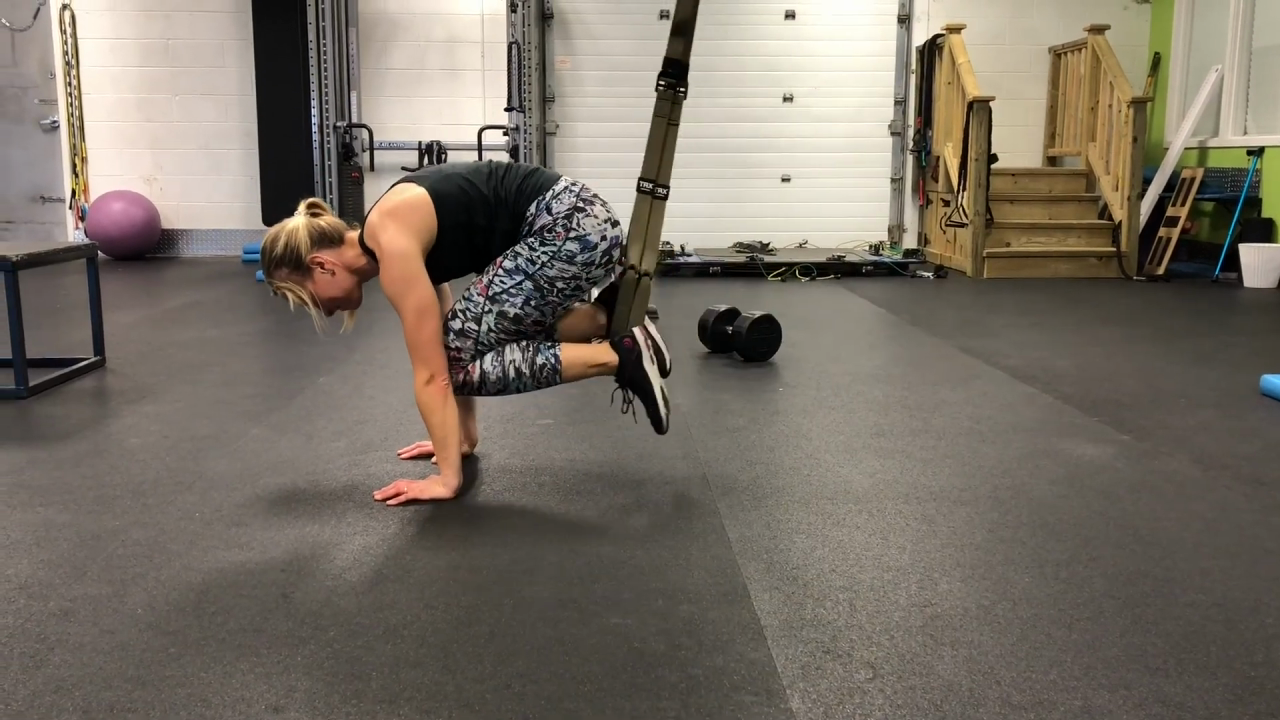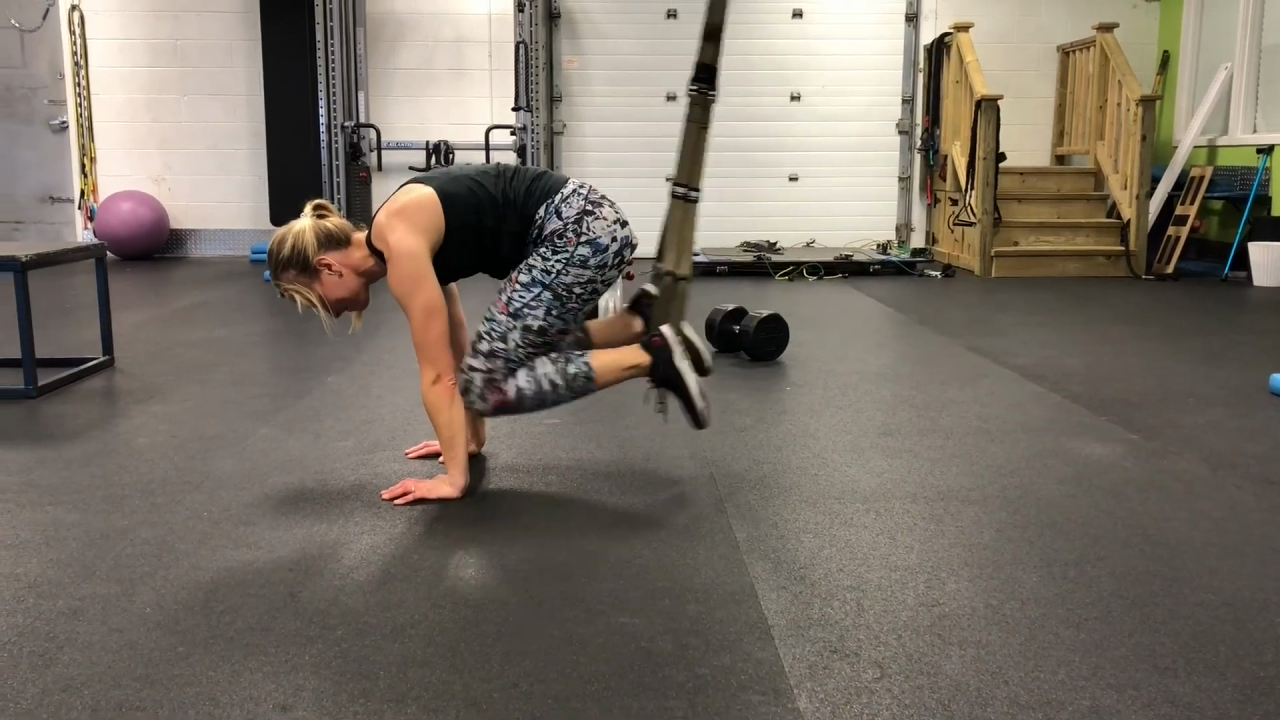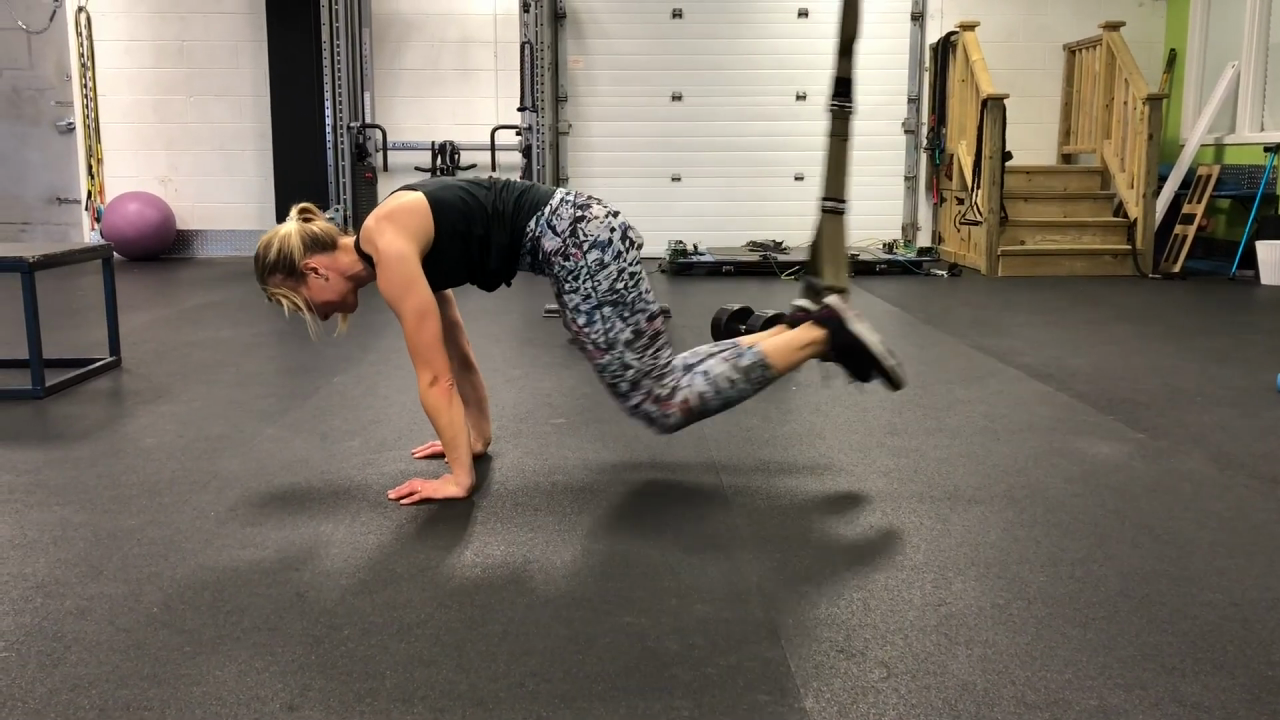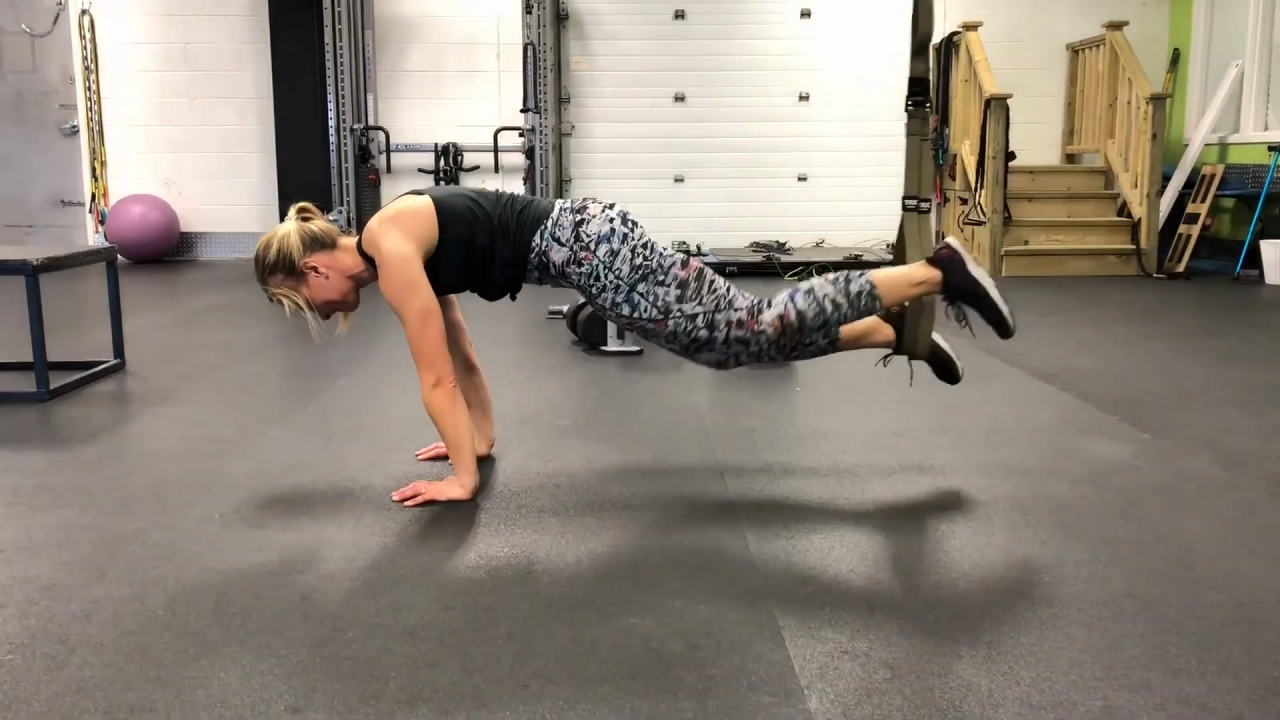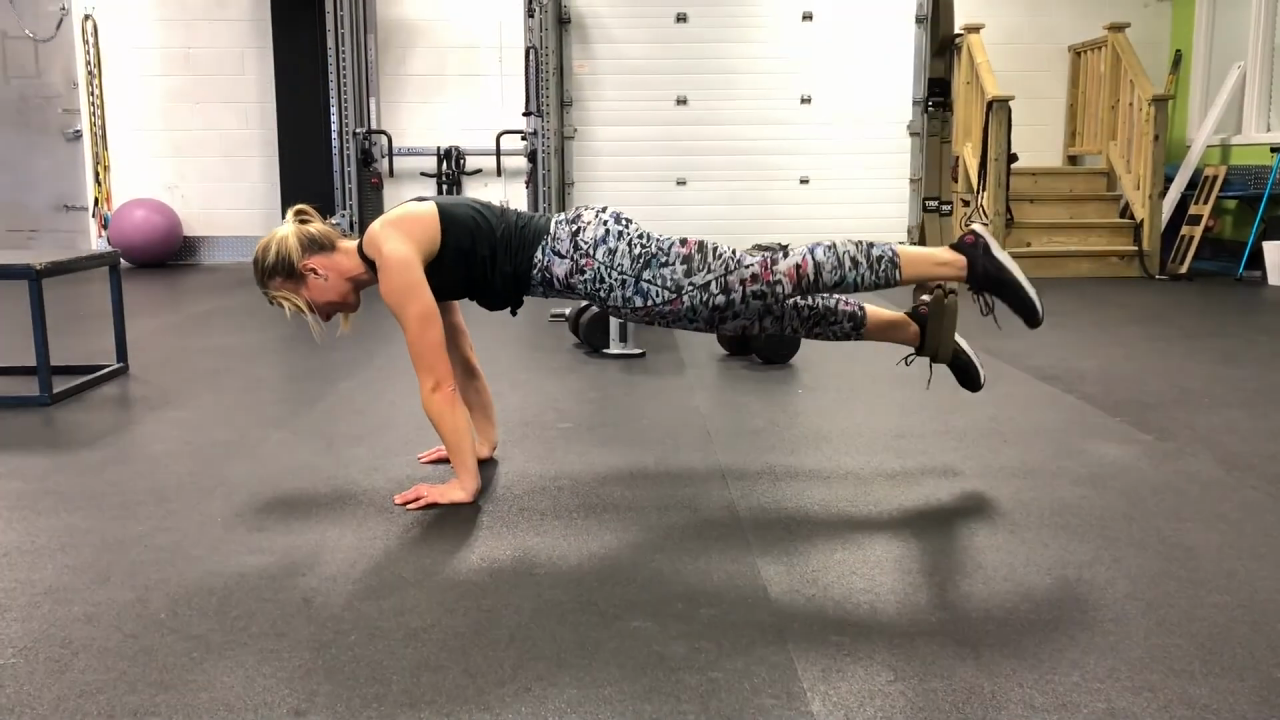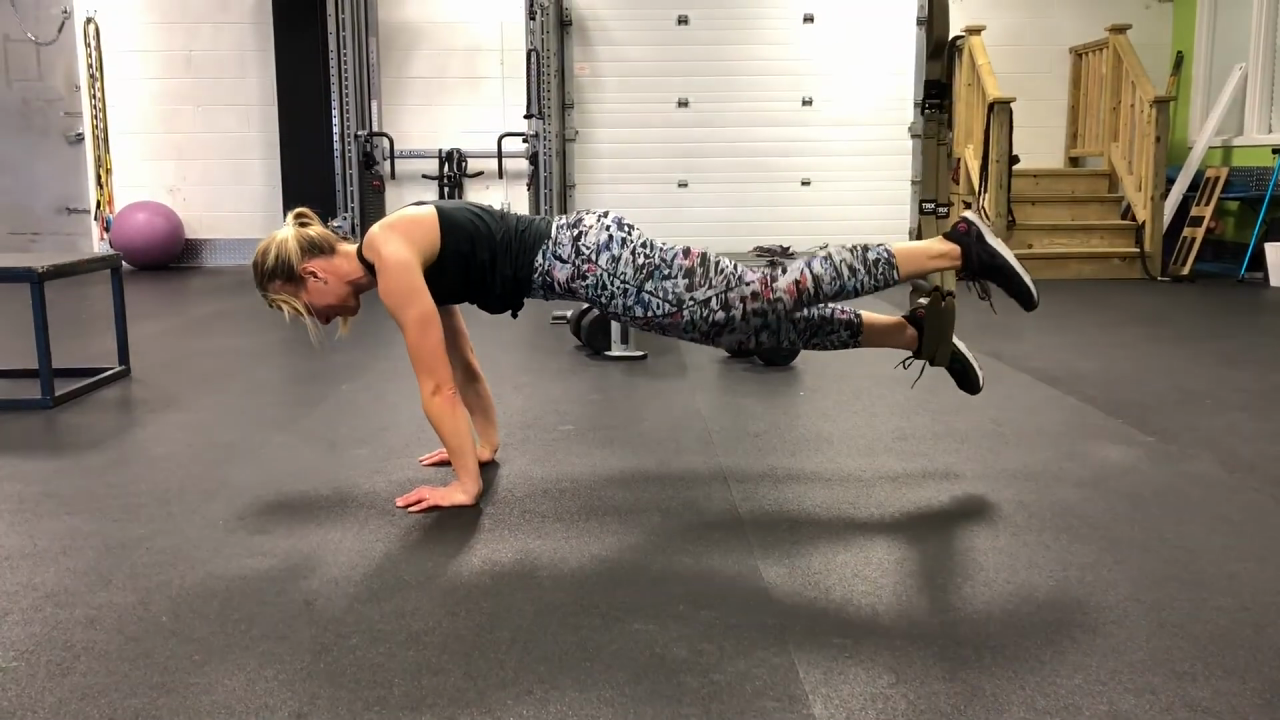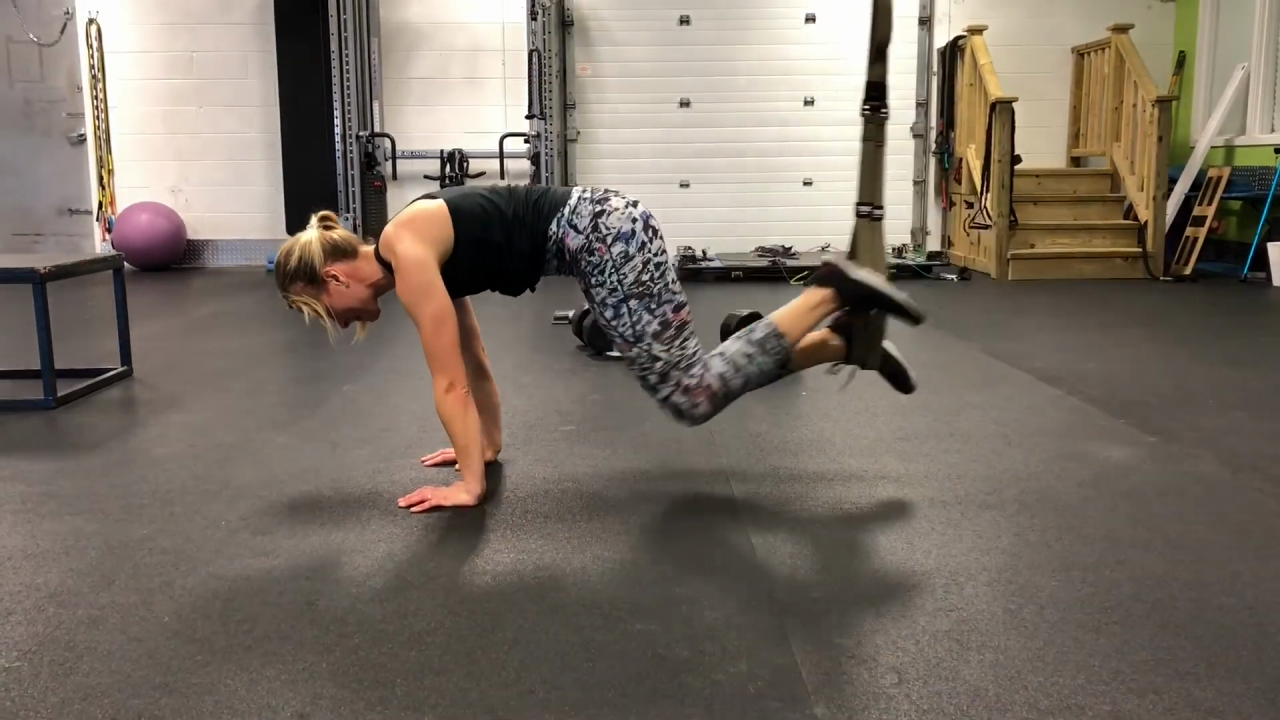
dt=0.4s
person 1, frame 1
left shoulder: (392, 244)
right shoulder: (397, 233)
left elbow: (432, 372)
right elbow: (447, 341)
left wrist: (448, 478)
right wrist: (464, 436)
left hip: (571, 228)
right hip: (579, 222)
left knee: (456, 361)
right knee: (484, 345)
left ankle: (616, 356)
right ankle: (606, 317)
person 1, frame 2
left shoulder: (399, 245)
right shoulder: (403, 237)
left elbow: (438, 373)
right elbow: (456, 350)
left wrist: (454, 477)
right wrist: (470, 437)
left hip: (581, 228)
right hip: (588, 225)
left knee: (486, 386)
right knee: (519, 358)
left ankle: (648, 357)
right ankle: (640, 323)
person 1, frame 3
left shoulder: (386, 248)
right shoulder: (408, 247)
left elbow: (435, 376)
right elbow: (457, 356)
left wrist: (459, 476)
right wrist: (475, 436)
left hip: (576, 238)
right hip: (582, 235)
left knee: (661, 399)
right knee: (649, 380)
left ankle: (819, 333)
right ankle: (795, 331)
person 1, frame 4
left shoulder: (388, 249)
right shoulder: (408, 249)
left elbow: (437, 378)
right elbow: (460, 356)
left wrist: (463, 477)
right wrist: (480, 438)
left hip: (585, 245)
right hip: (585, 242)
left knee: (750, 328)
right knee: (742, 335)
left ankle: (936, 275)
right ankle: (896, 335)
person 1, frame 5
left shoulder: (389, 254)
right shoulder: (408, 254)
left elbow: (436, 381)
right elbow: (460, 359)
left wrist: (464, 481)
right wrist: (482, 442)
left hip: (593, 258)
right hip: (586, 254)
left knee: (772, 281)
right knee: (766, 302)
left ankle: (965, 260)
right ankle: (918, 330)
person 1, frame 6
left shoulder: (389, 256)
right shoulder: (409, 259)
left elbow: (437, 384)
right elbow: (460, 362)
left wrist: (466, 483)
right wrist: (484, 444)
left hip: (591, 260)
right hip: (588, 257)
left knee: (775, 296)
right knee: (769, 314)
left ankle: (956, 248)
right ankle: (919, 333)
person 1, frame 7
left shoulder: (406, 252)
right shoulder: (421, 254)
left elbow: (449, 381)
right elbow: (471, 361)
left wrist: (471, 484)
right wrist: (488, 444)
left hip: (602, 232)
right hip: (598, 232)
left knee: (695, 394)
right knee: (700, 377)
left ankle: (830, 294)
right ankle: (841, 339)
